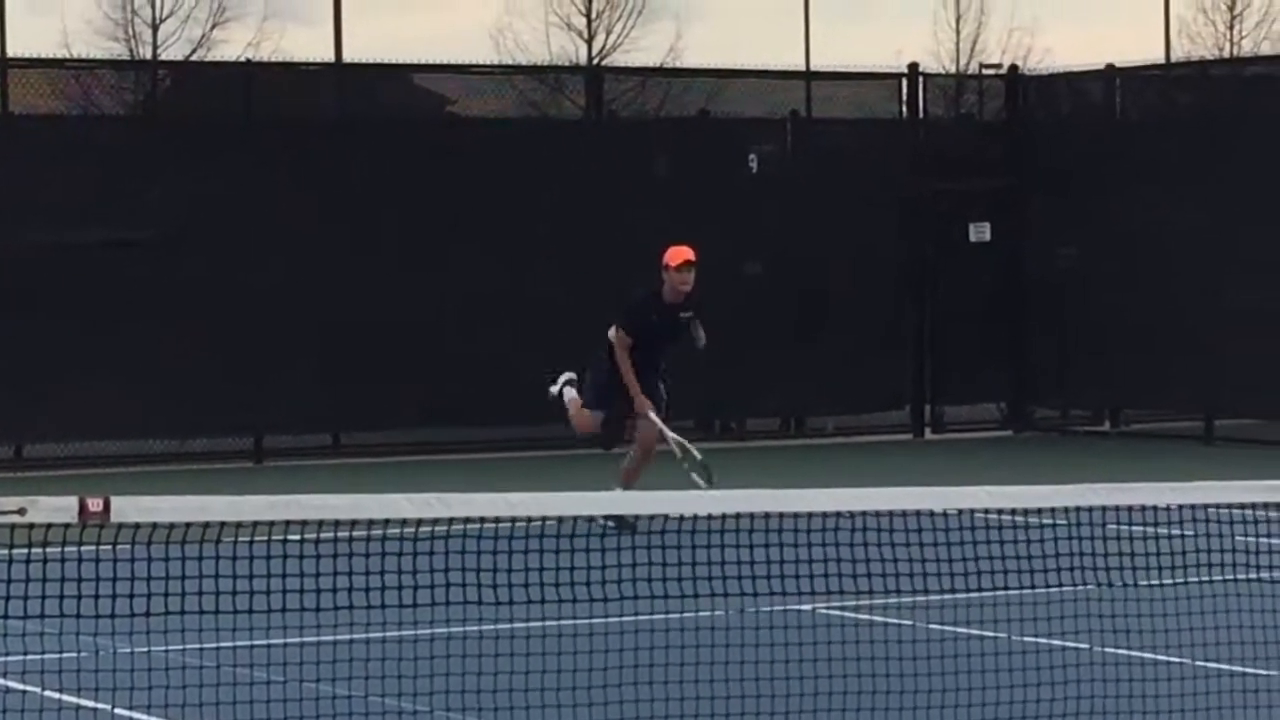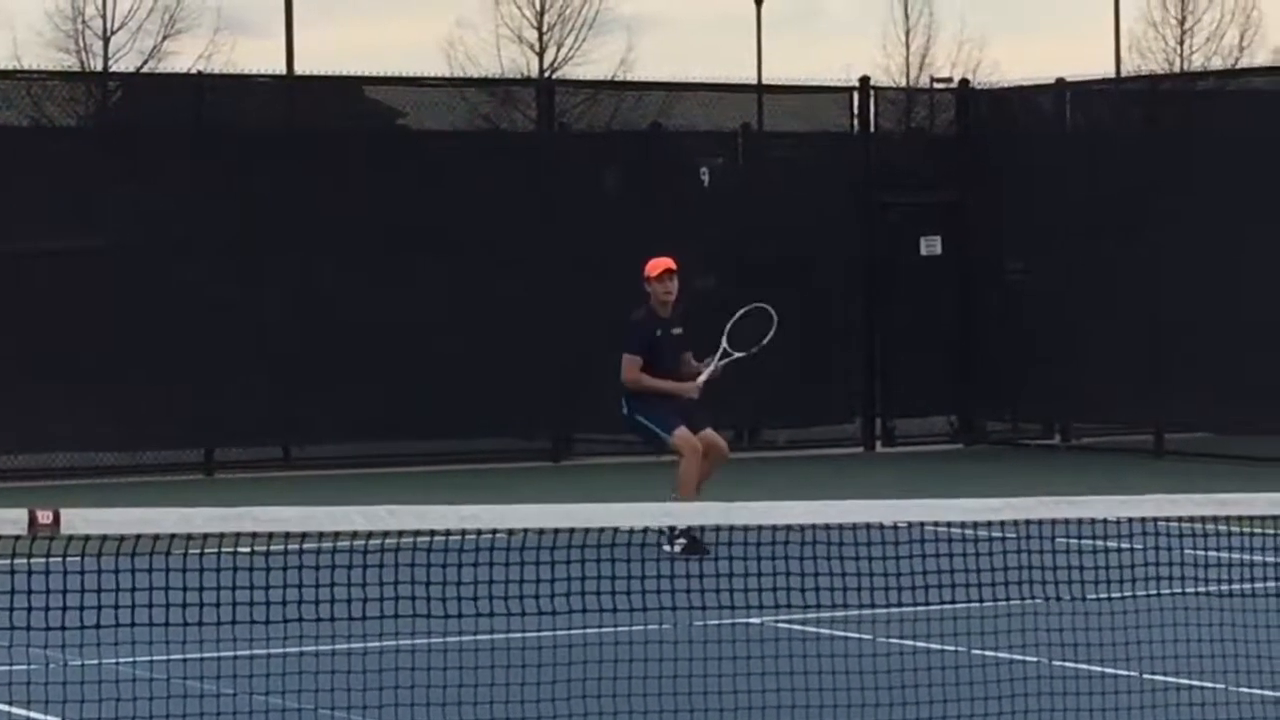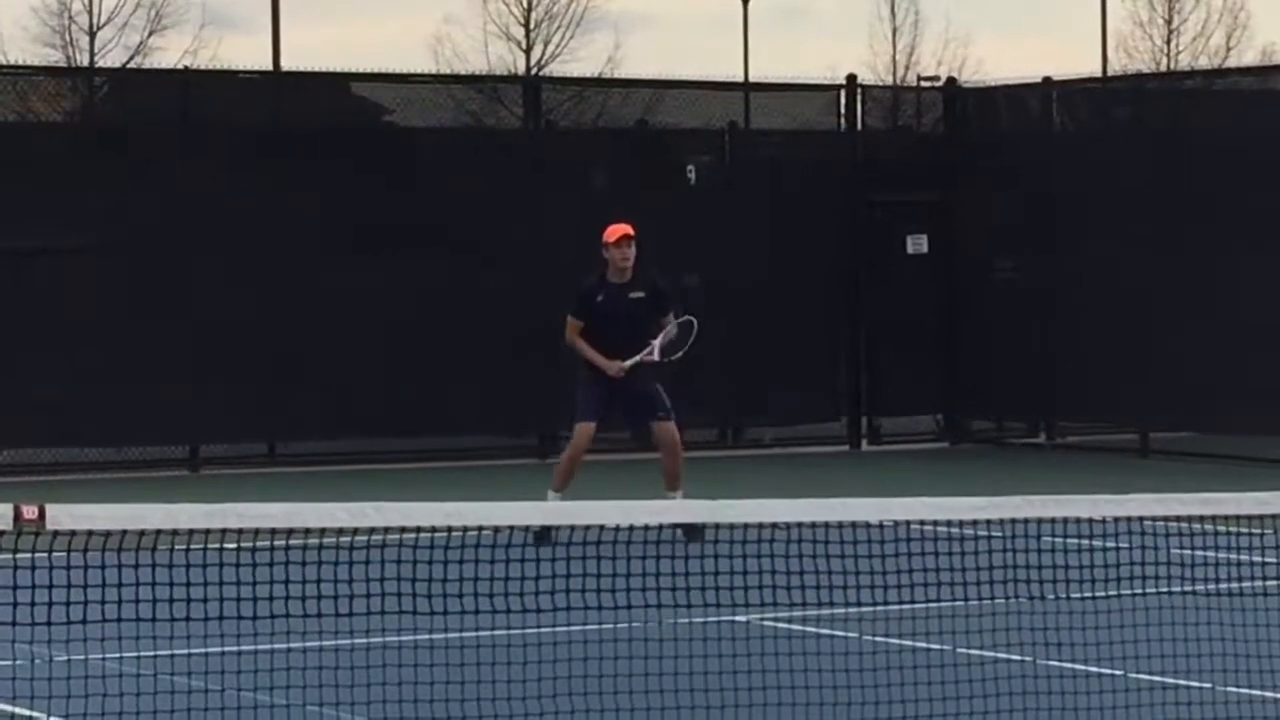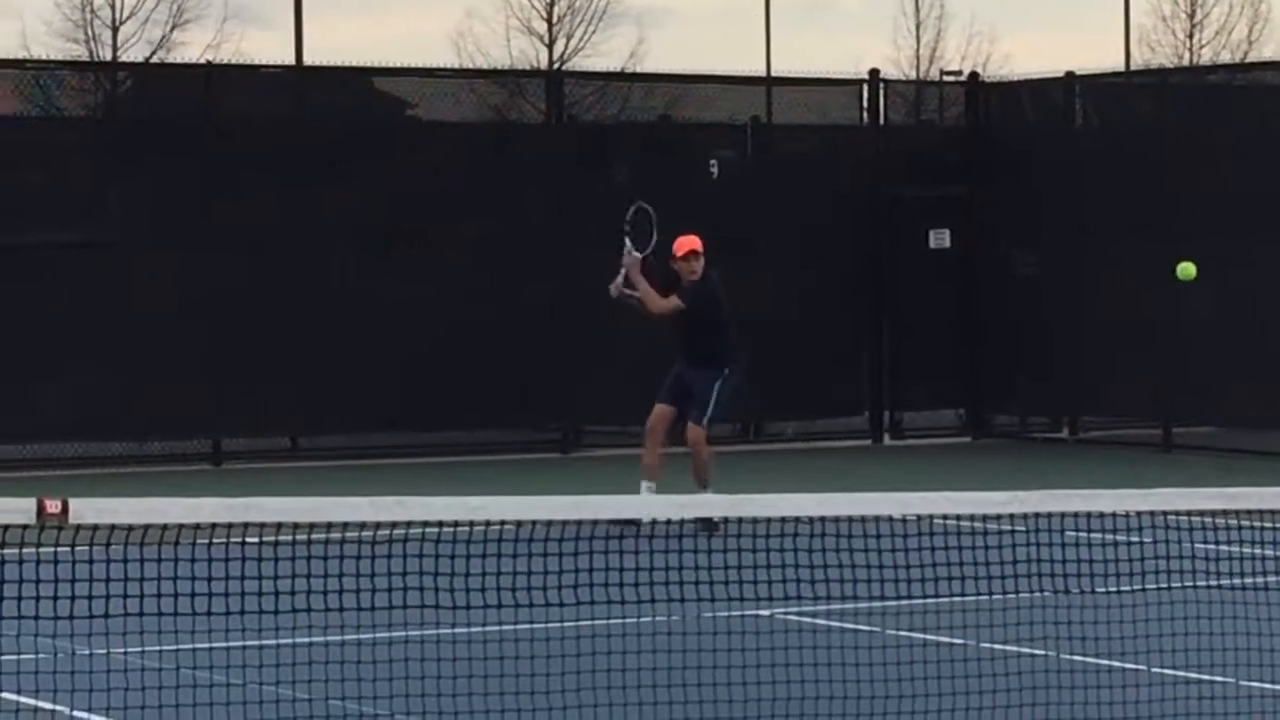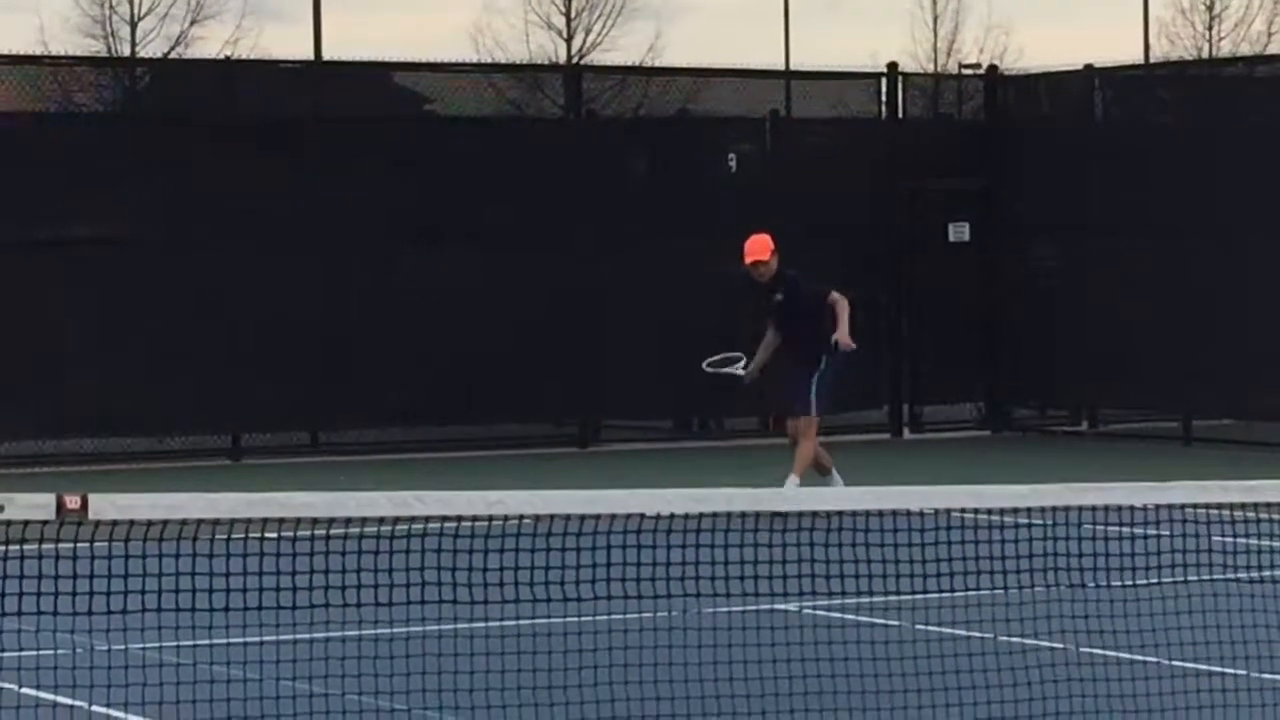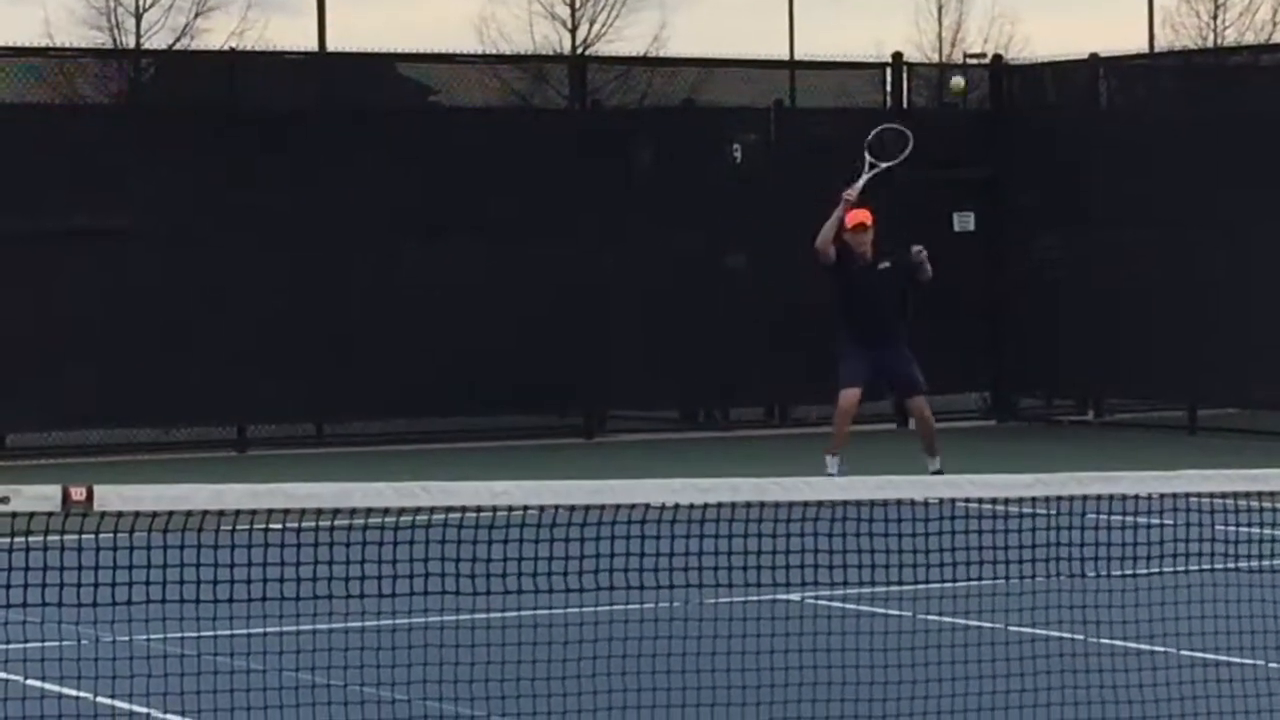
dt=0.4s
person 1, frame 1
left shoulder: (688, 300)
right shoulder: (642, 305)
right elbow: (621, 350)
left wrist: (698, 332)
right wrist: (636, 395)
left hip: (649, 370)
right hip: (617, 361)
left knee: (648, 440)
right knee: (586, 427)
right ankle: (569, 388)
person 1, frame 2
left shoulder: (676, 322)
right shoulder: (641, 324)
left elbow: (684, 364)
right elbow: (629, 378)
left wrist: (701, 369)
right wrist: (676, 387)
left hip: (673, 399)
right hip: (642, 403)
left knee: (718, 449)
right knee: (691, 447)
right ankle: (680, 531)
person 1, frame 3
left shoulder: (649, 288)
right shoulder: (590, 291)
left elbow: (669, 327)
right elbow: (571, 336)
right wrist: (602, 362)
left hip: (638, 374)
right hip: (597, 376)
left knee: (671, 441)
right knee: (580, 443)
person 1, frame 4
left shoulder: (706, 288)
right shoulder: (685, 287)
left elbow: (658, 307)
right elbow: (653, 303)
left wrist: (635, 273)
right wrist: (624, 292)
left hip: (714, 370)
right hip: (686, 366)
left knee: (695, 438)
right knee: (655, 426)
person 1, frame 5
left shoulder: (794, 283)
right shoulder: (771, 291)
left elbow: (840, 301)
left wrist: (842, 330)
right wrist: (756, 364)
left hip: (815, 358)
right hip: (799, 360)
left knee: (807, 431)
right knee: (796, 433)
right ankle: (838, 489)
person 1, frame 6
left shoulder: (891, 262)
right shoulder: (841, 261)
left elbow: (926, 277)
right elbow: (820, 245)
left wrist: (921, 260)
right wrist: (842, 208)
left hip: (894, 347)
right hip: (856, 349)
left knee: (923, 414)
right knee: (846, 405)
left ankle: (934, 468)
right ankle: (831, 471)
